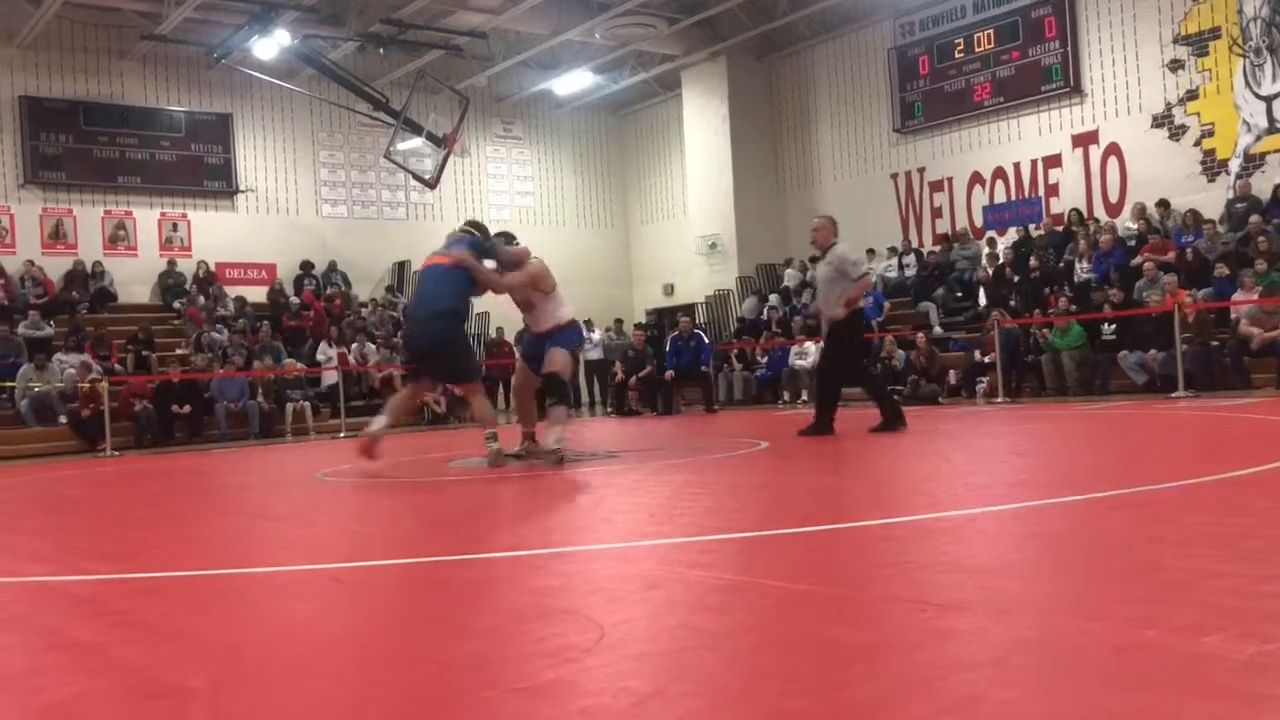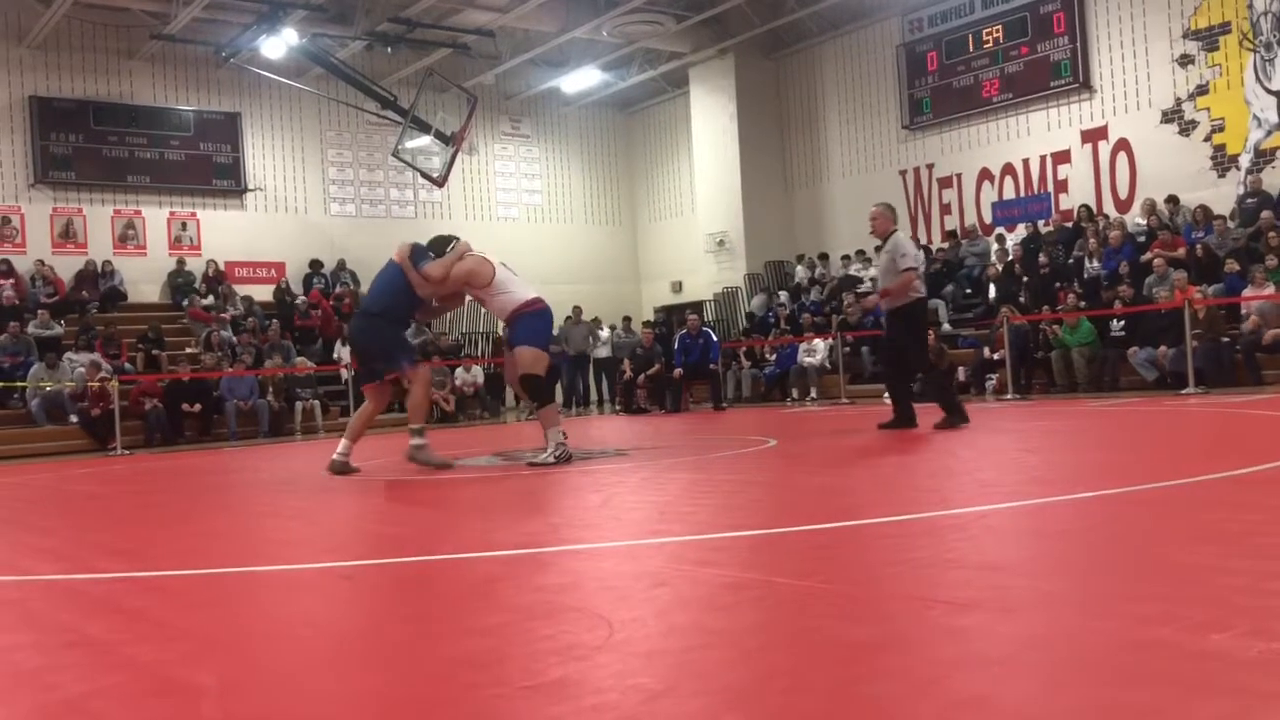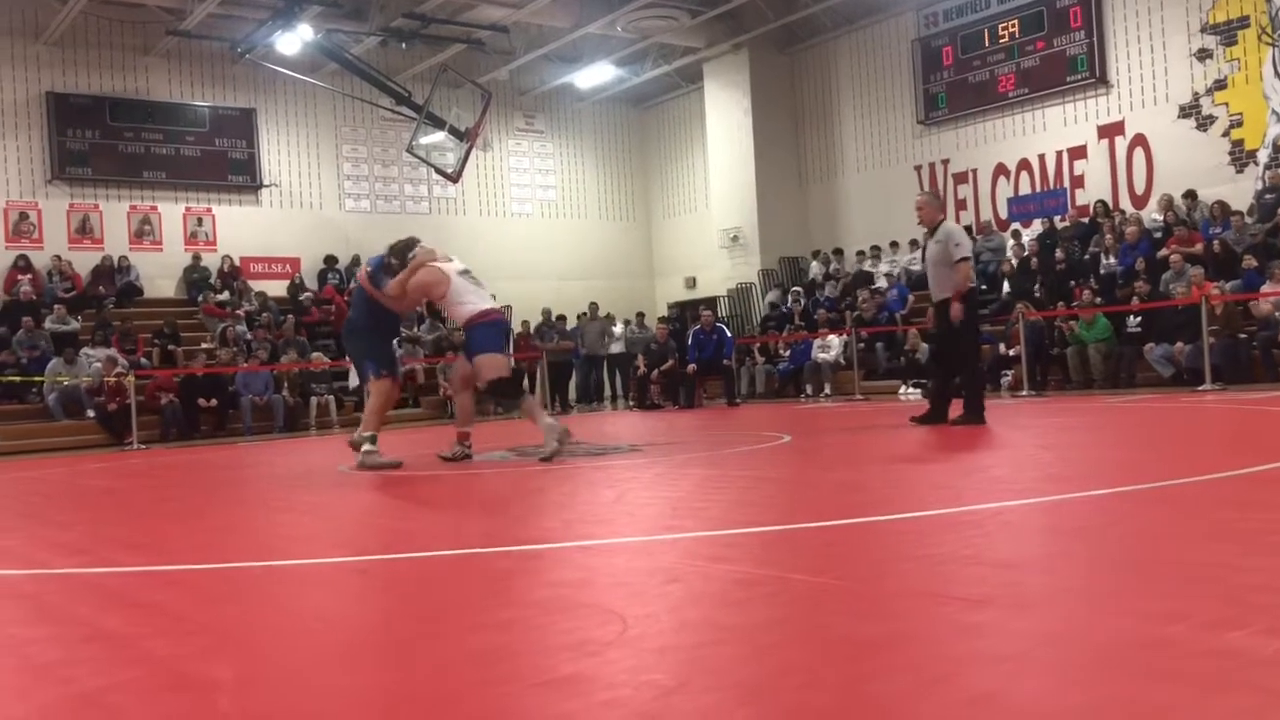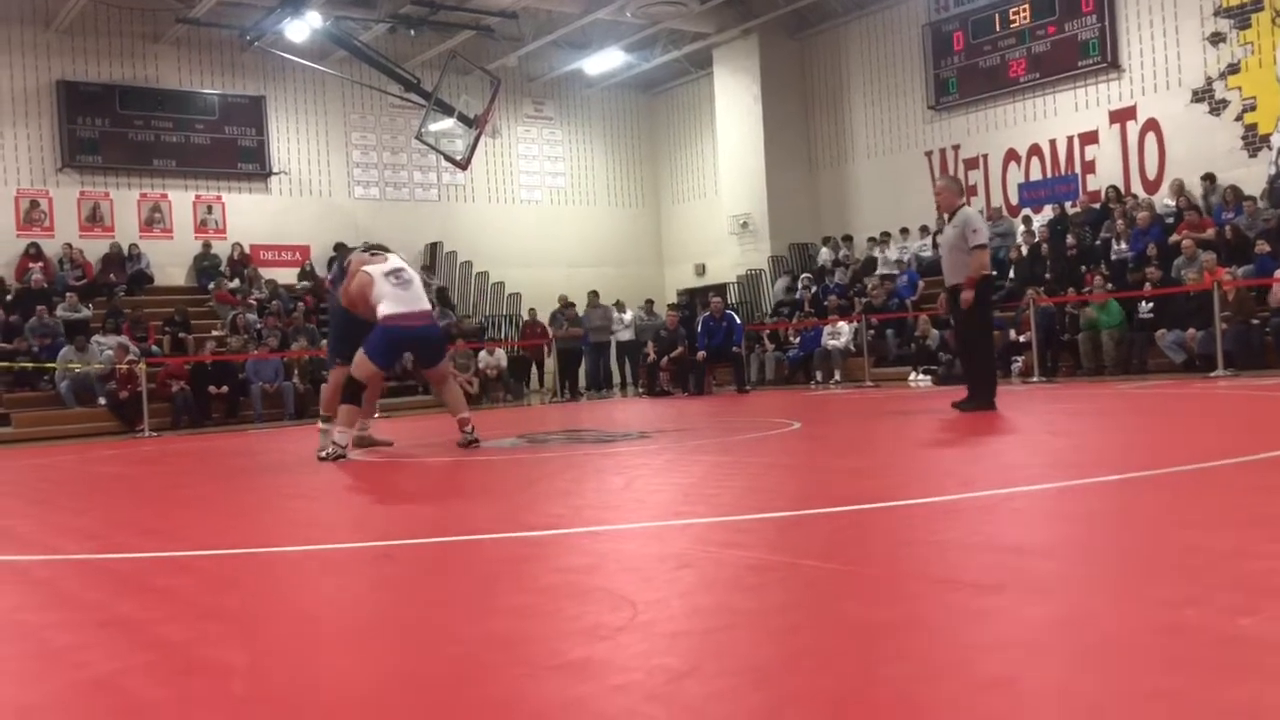
dt=0.5s
person 1, frame 1
left shoulder: (435, 256)
right shoulder: (472, 246)
right elbow: (517, 256)
left hip: (416, 329)
right hip: (447, 329)
left knee: (413, 388)
right knee: (475, 390)
left ankle: (376, 429)
right ankle: (494, 449)
person 1, frame 2
left shoulder: (412, 258)
right shoulder: (419, 252)
left elbow: (425, 312)
right elbow: (436, 275)
left wrist: (450, 302)
right wrist: (459, 252)
left hip: (367, 327)
right hip: (376, 325)
left knee: (377, 400)
right knee: (420, 375)
left ankle: (340, 457)
right ankle: (418, 446)
person 1, frame 3
left shoulder: (392, 269)
right shoulder: (377, 269)
right elbow: (396, 302)
left hip: (381, 336)
right hip: (361, 335)
left knee: (391, 392)
right knee: (382, 388)
left ankle: (361, 436)
right ankle: (367, 451)
person 1, frame 4
right shoulder: (339, 273)
left hip: (370, 326)
right hip: (344, 325)
left knee: (375, 378)
right knee: (340, 376)
left ankle: (362, 432)
right ankle: (325, 432)
person 2, frame 1
left shoulder: (841, 254)
right shoulder: (824, 259)
left elbow: (865, 281)
left wrist: (845, 306)
right wrist: (816, 311)
left hip: (847, 320)
right hip: (837, 323)
left knee: (828, 371)
right knee: (857, 372)
left ankle: (823, 422)
right ankle: (892, 415)
person 2, frame 2
left shoulder: (900, 242)
right shoulder: (888, 246)
left elbow: (909, 277)
left wrist: (880, 295)
right wrist: (882, 299)
left hip: (910, 310)
right hip: (897, 312)
left knee: (921, 363)
right knee: (893, 366)
left ankle: (954, 412)
right ankle: (903, 415)
person 2, frame 3
left shoulder: (951, 231)
right shoulder: (933, 237)
left elbow: (964, 266)
left wrist: (957, 300)
right wrist: (935, 306)
left hip: (960, 303)
right hip: (944, 305)
left knee: (966, 358)
right knee: (941, 358)
left ankle: (974, 411)
right ankle: (937, 411)
person 2, frame 4
left shoulder: (969, 216)
right shoulder: (951, 222)
left elbow: (980, 254)
left wrist: (969, 287)
right wrist: (948, 291)
left hip: (973, 289)
right hip: (959, 290)
left knee: (979, 343)
right knee: (965, 344)
left ankle: (985, 397)
right ankle: (976, 394)
person 3, frame 1
left shoulder: (532, 267)
right shoulder: (513, 271)
left hip: (563, 333)
right hip: (540, 335)
left knee: (552, 381)
right knee: (520, 390)
left ankle: (554, 445)
right ankle: (528, 442)
person 3, frame 2
left shoulder: (466, 266)
right shoulder: (473, 262)
left elbow: (428, 291)
right elbow: (454, 298)
left wrist: (405, 263)
left hip: (531, 316)
right hip: (524, 318)
left knee: (530, 381)
right knee: (515, 380)
left ankle: (559, 447)
right ankle: (555, 434)
person 3, frame 3
left shoulder: (424, 276)
right shoulder: (448, 261)
left elbow: (398, 305)
left wrist: (367, 285)
left hip: (484, 326)
right hip: (493, 322)
left knee: (499, 385)
right knee: (460, 384)
left ankle: (552, 431)
right ankle: (462, 445)
person 3, frame 4
left shoulder: (360, 279)
right shoulder: (398, 259)
left elbow: (366, 312)
left hip: (393, 328)
right hip: (427, 326)
left knee: (353, 385)
right knee: (444, 381)
left ankle: (338, 446)
right ankle: (468, 432)
